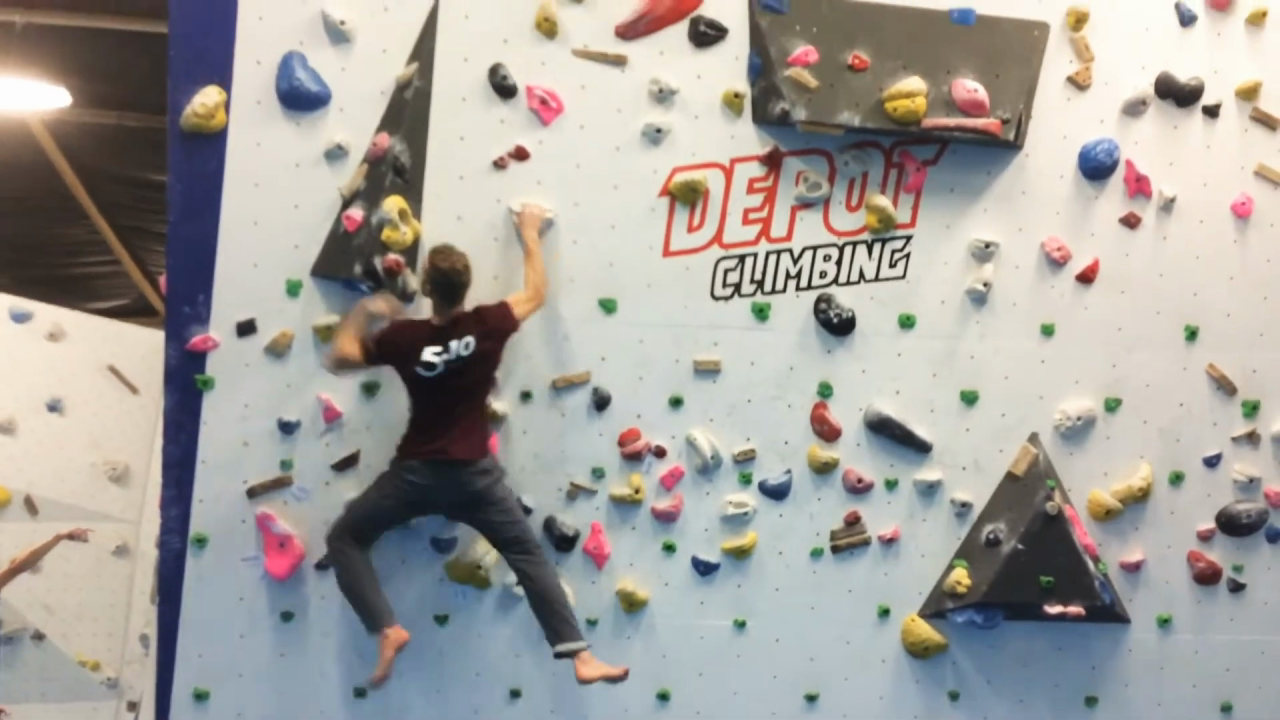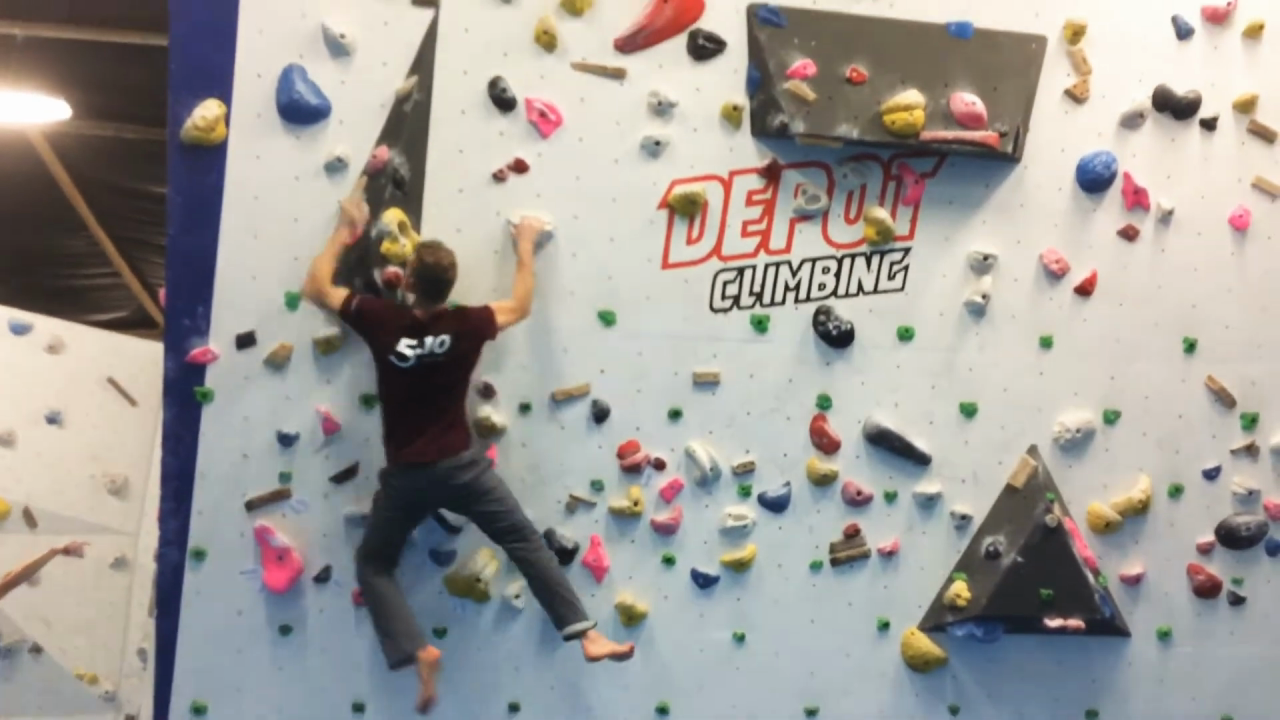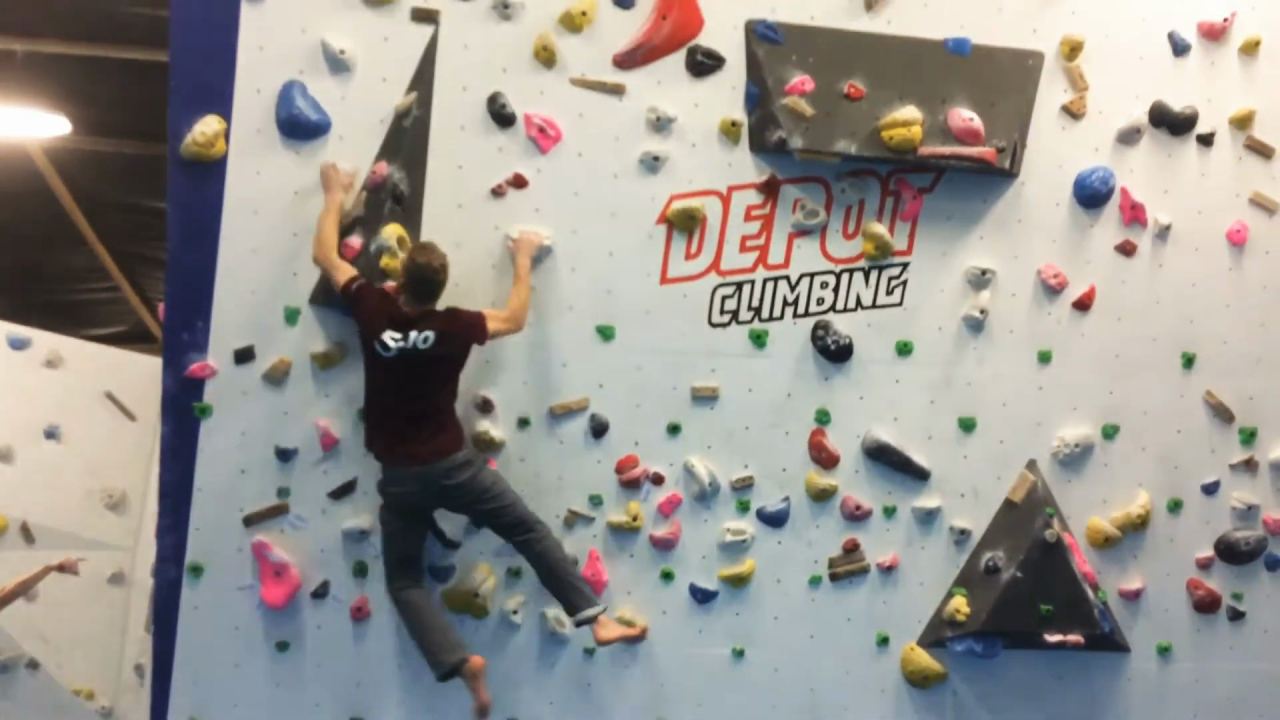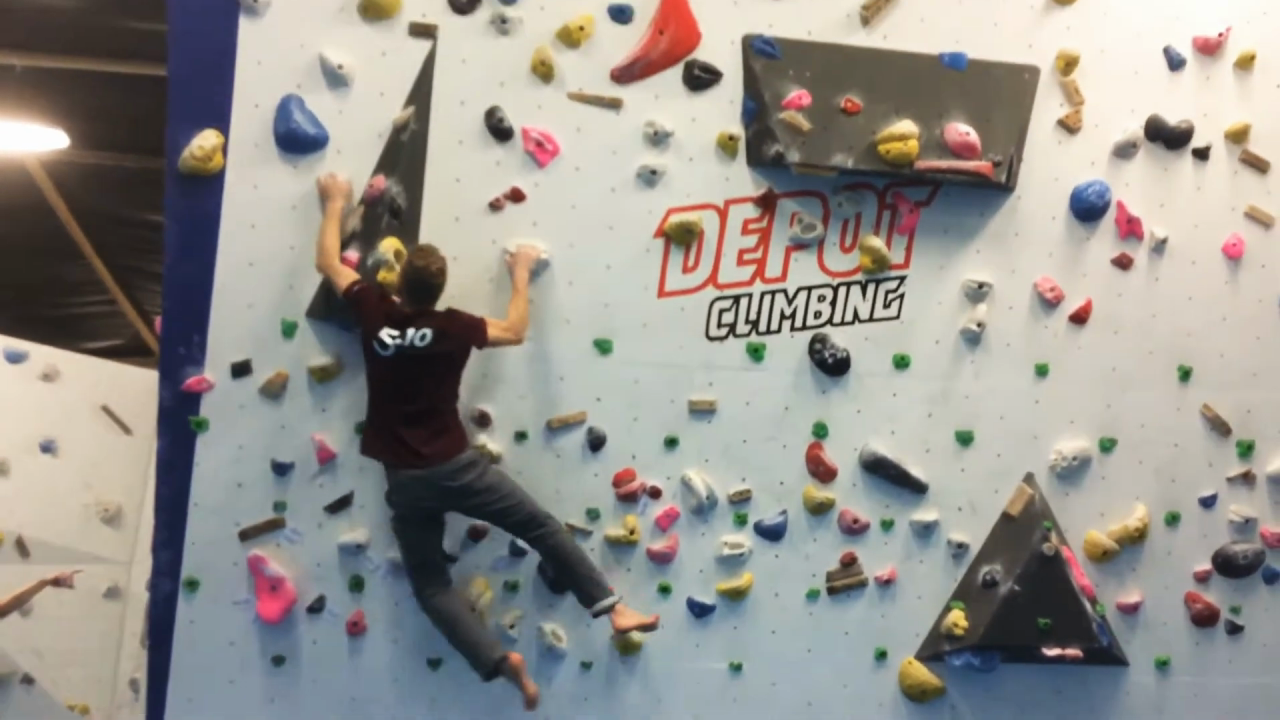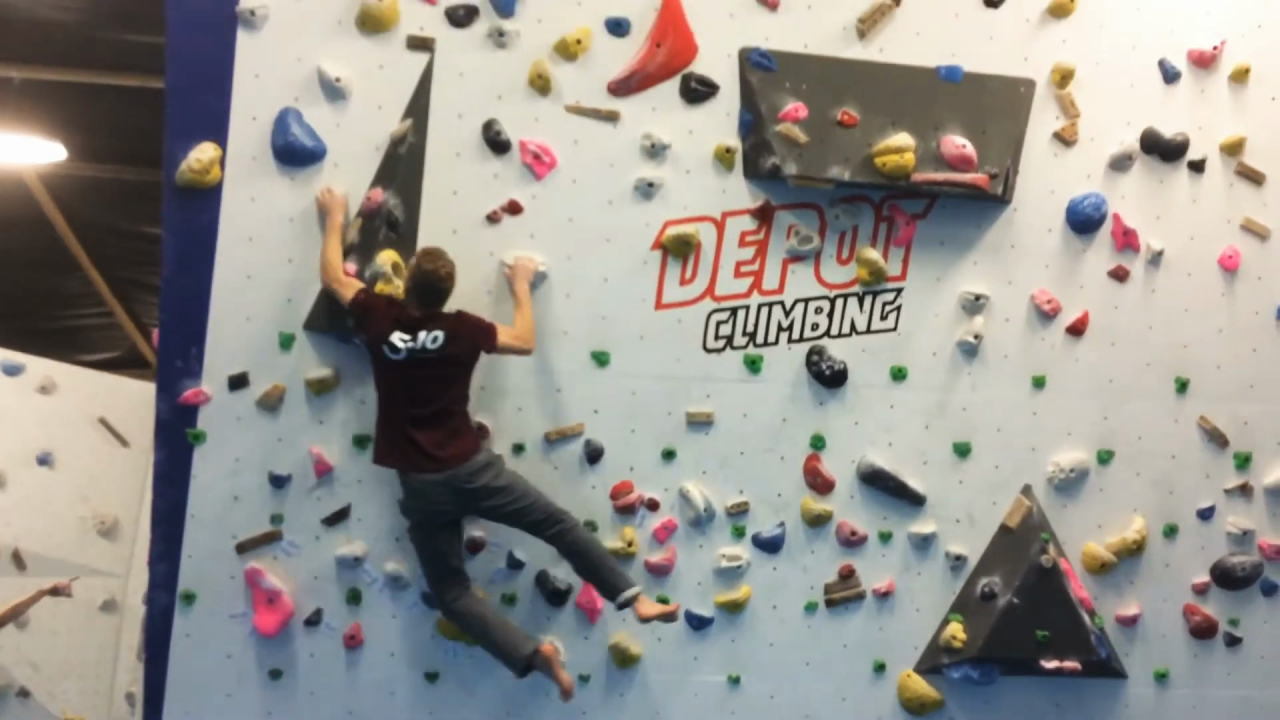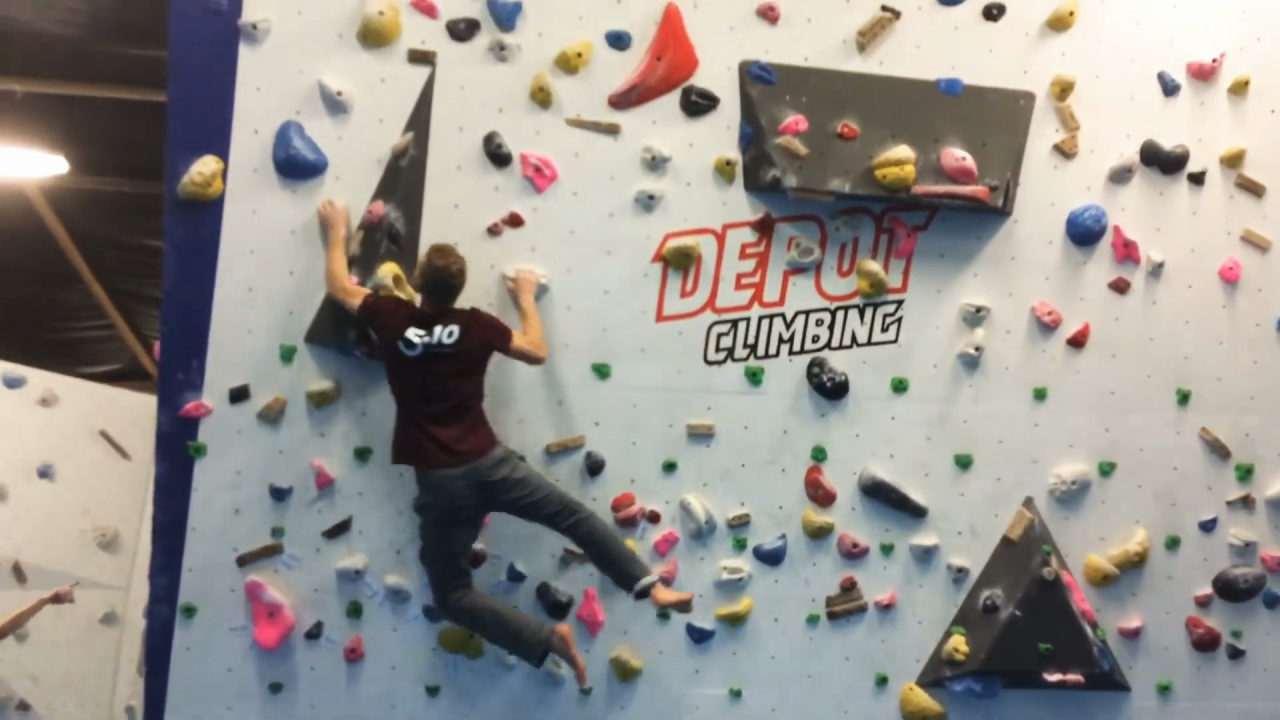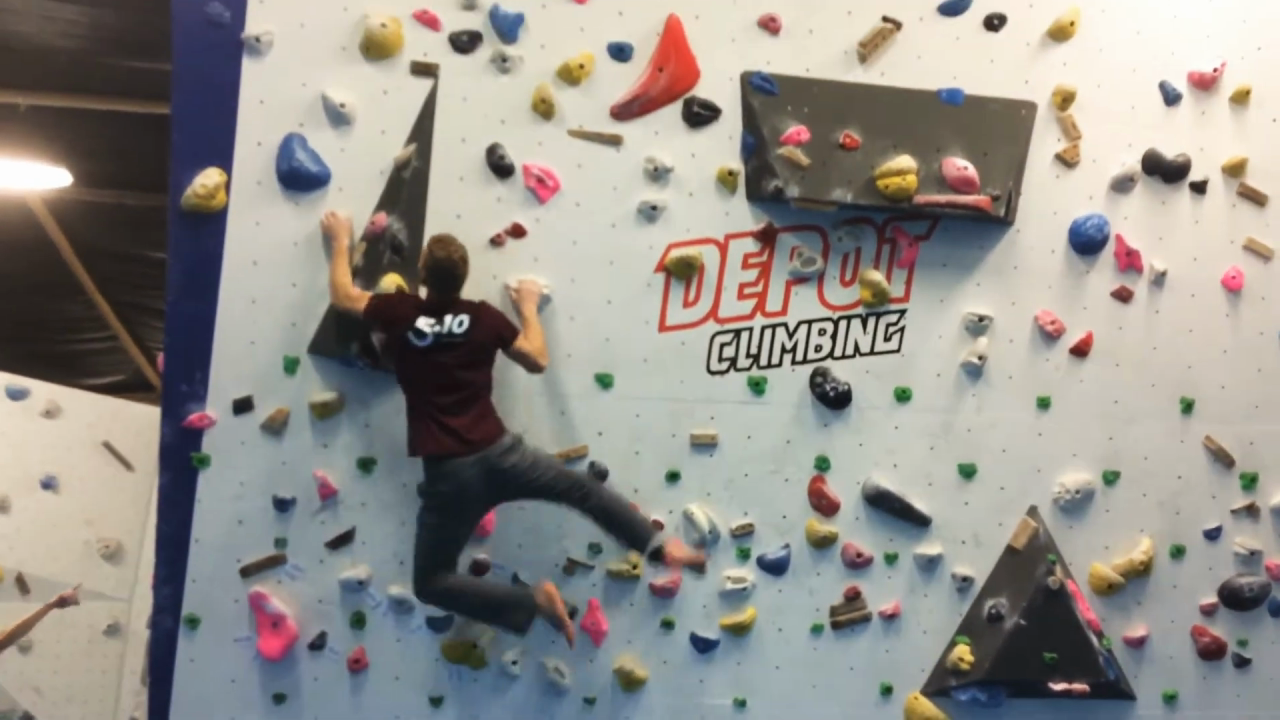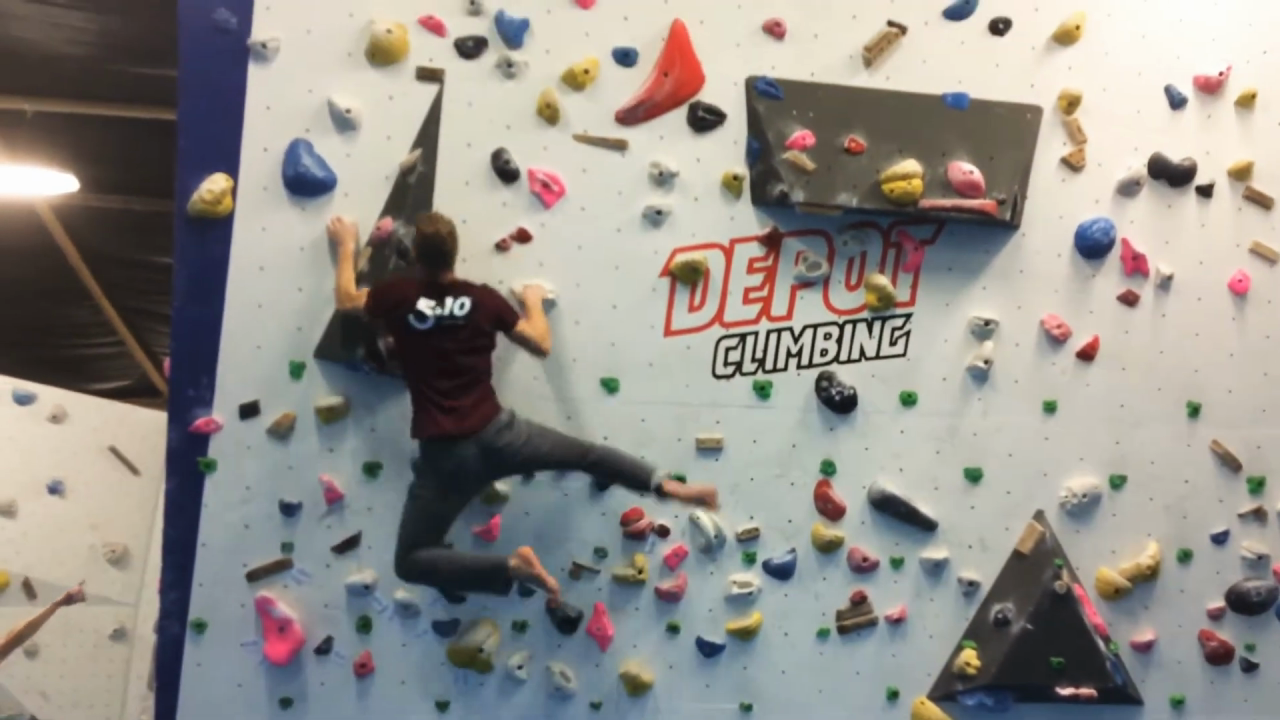
dt=0.1s
person 1, frame 1
left shoulder: (404, 335)
right shoulder: (490, 324)
left elbow: (340, 357)
right elbow: (535, 290)
left wrist: (361, 313)
right wrist: (530, 234)
left hip: (415, 473)
right hip: (474, 472)
left knee: (345, 538)
right knee: (531, 557)
left ankle: (387, 628)
right ankle: (578, 655)
person 1, frame 2
left shoulder: (381, 320)
right shoulder: (467, 325)
left elbow: (317, 287)
right elbow: (521, 306)
left wrist: (345, 231)
right wrist: (527, 248)
left hip: (404, 474)
right hip: (460, 465)
left knee: (374, 568)
right knee: (527, 543)
left ankle: (420, 650)
right ankle: (586, 633)
person 1, frame 3
left shoulder: (373, 309)
right shoulder: (457, 326)
left elbow: (324, 254)
right elbow: (516, 317)
left wrist: (335, 194)
right wrist: (523, 261)
left hip: (402, 477)
right hip: (454, 465)
left knee: (405, 580)
right knee: (533, 535)
left ankle: (460, 659)
right ankle: (596, 619)
person 1, frame 4
left shoulder: (372, 310)
right shoulder: (454, 328)
left elbow: (328, 262)
right elbow: (515, 330)
left wrist: (335, 204)
right wrist: (521, 276)
left hip: (406, 480)
right hip: (459, 467)
left knee: (432, 587)
right knee: (543, 529)
left ankle: (503, 658)
right ankle: (615, 609)
person 1, frame 5
left shoulder: (379, 317)
right shoulder: (464, 330)
left elbow: (331, 274)
right elbow: (525, 340)
left wrist: (335, 217)
right wrist: (522, 287)
left hip: (422, 485)
right hip: (474, 469)
left knee: (451, 591)
right knee: (561, 526)
left ankle: (531, 651)
right ankle: (635, 601)
person 1, frame 6
left shoulder: (391, 317)
right shoulder: (479, 326)
left elbow: (338, 286)
right elbow: (537, 351)
left wrist: (336, 230)
right wrist: (528, 300)
left hip: (438, 483)
right hip: (491, 465)
left knee: (451, 595)
right knee: (575, 517)
left ankle: (547, 639)
right ankle: (650, 587)
person 1, frame 7
left shoulder: (398, 312)
right shoulder: (485, 318)
left elbow: (342, 294)
right elbow: (538, 360)
left wrist: (340, 242)
right wrist: (529, 308)
left hip: (447, 473)
right hip: (500, 453)
left knee: (433, 582)
right knee: (585, 489)
left ankle: (531, 599)
right ankle: (663, 548)
person 1, frame 8
left shoulder: (398, 296)
right shoulder: (484, 300)
left elbow: (345, 300)
right elbow: (542, 345)
left wrist: (346, 249)
right wrist: (535, 305)
left hip: (444, 453)
right hip: (498, 433)
left knee: (412, 559)
right knee: (588, 455)
left ankle: (512, 566)
right ankle: (670, 487)
